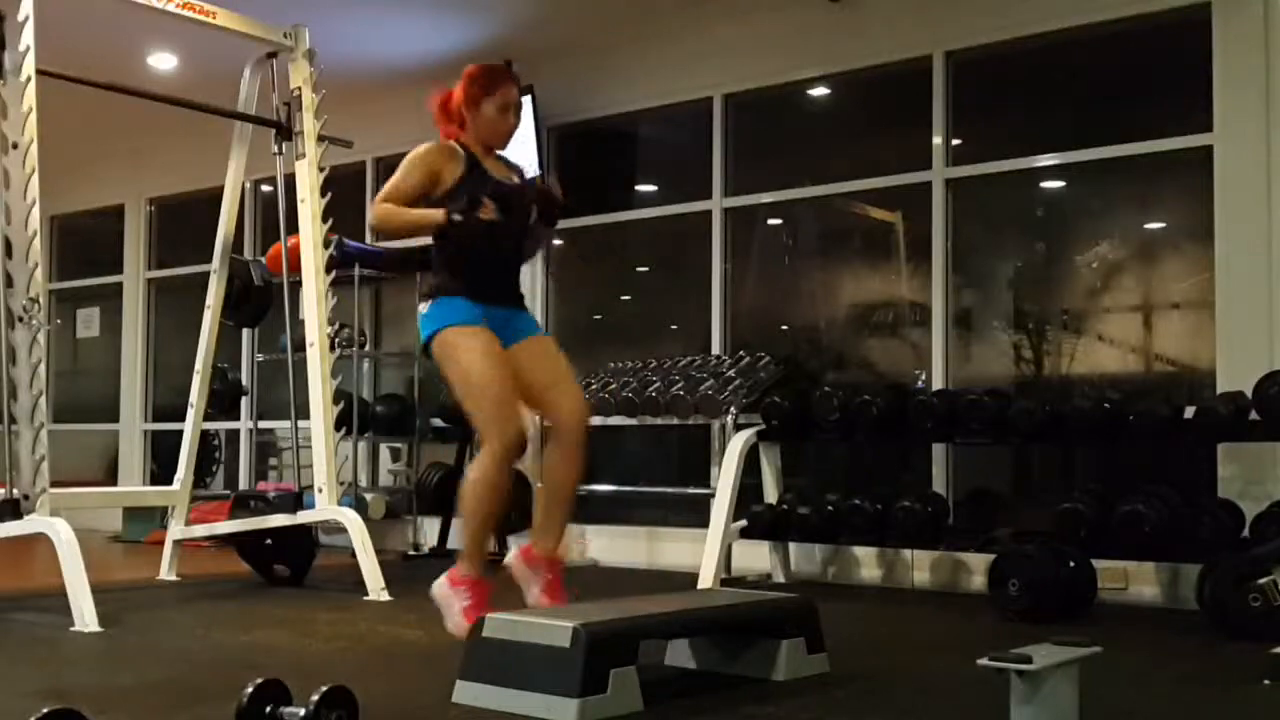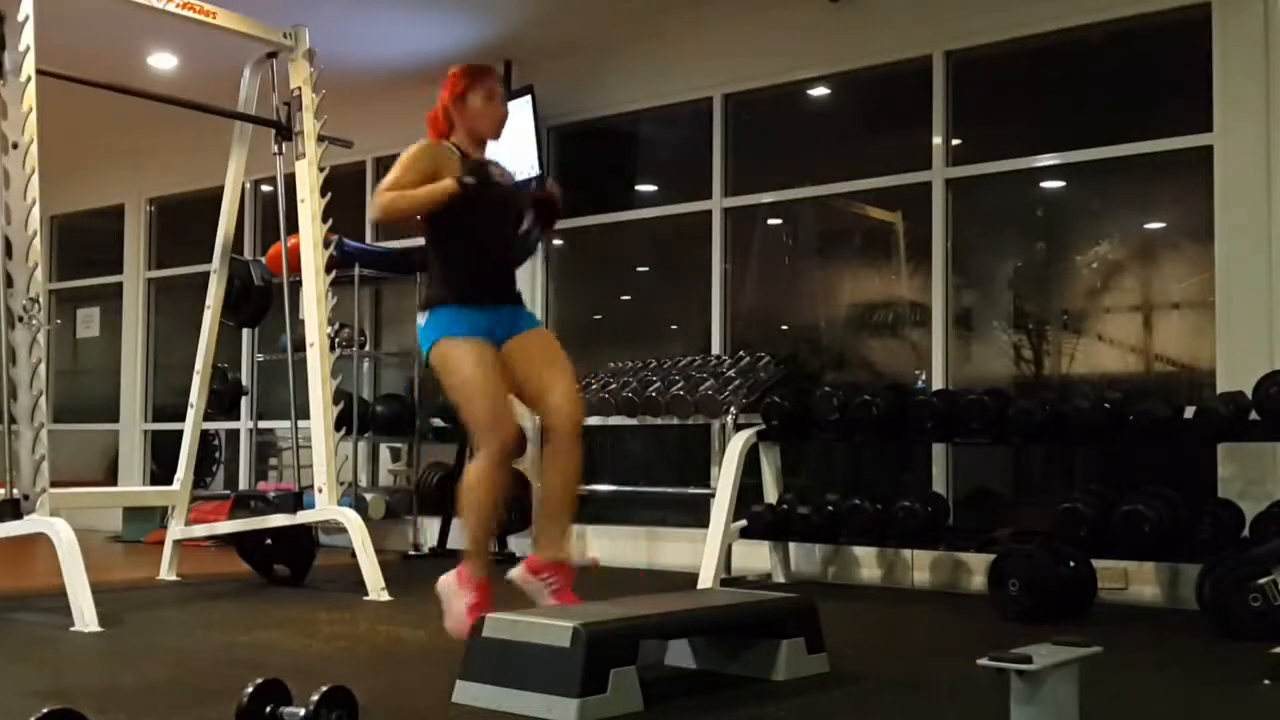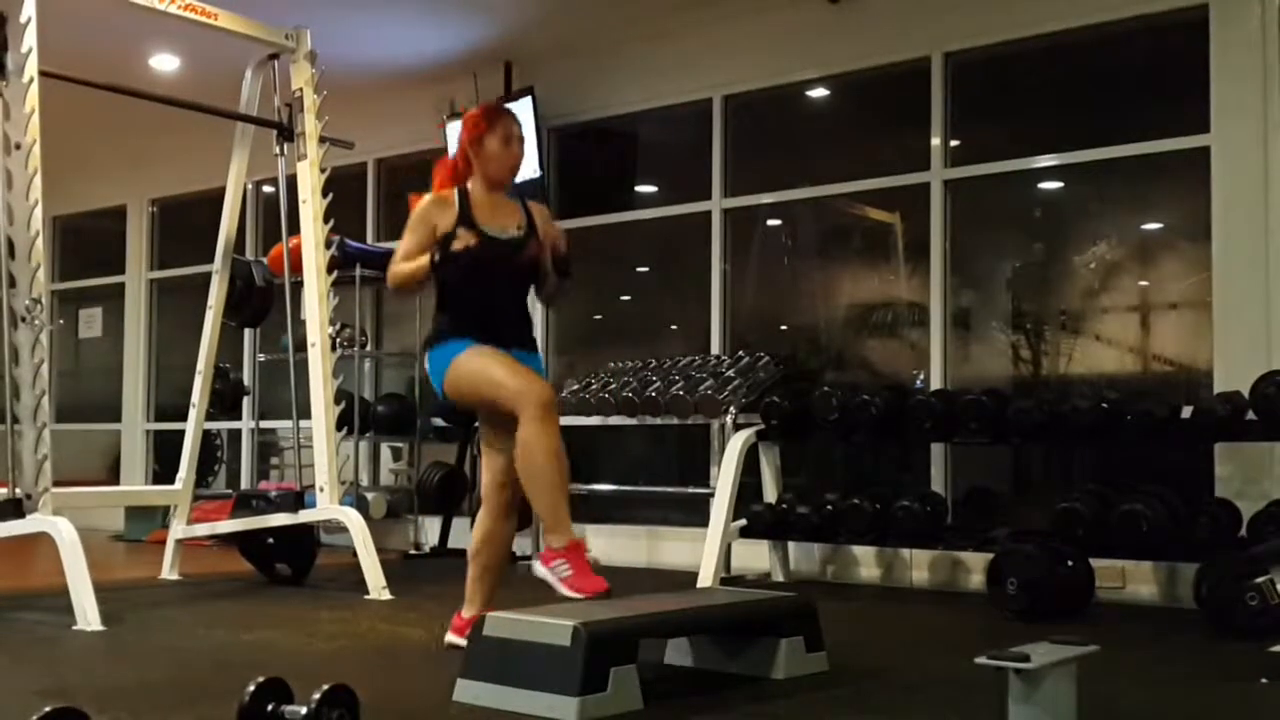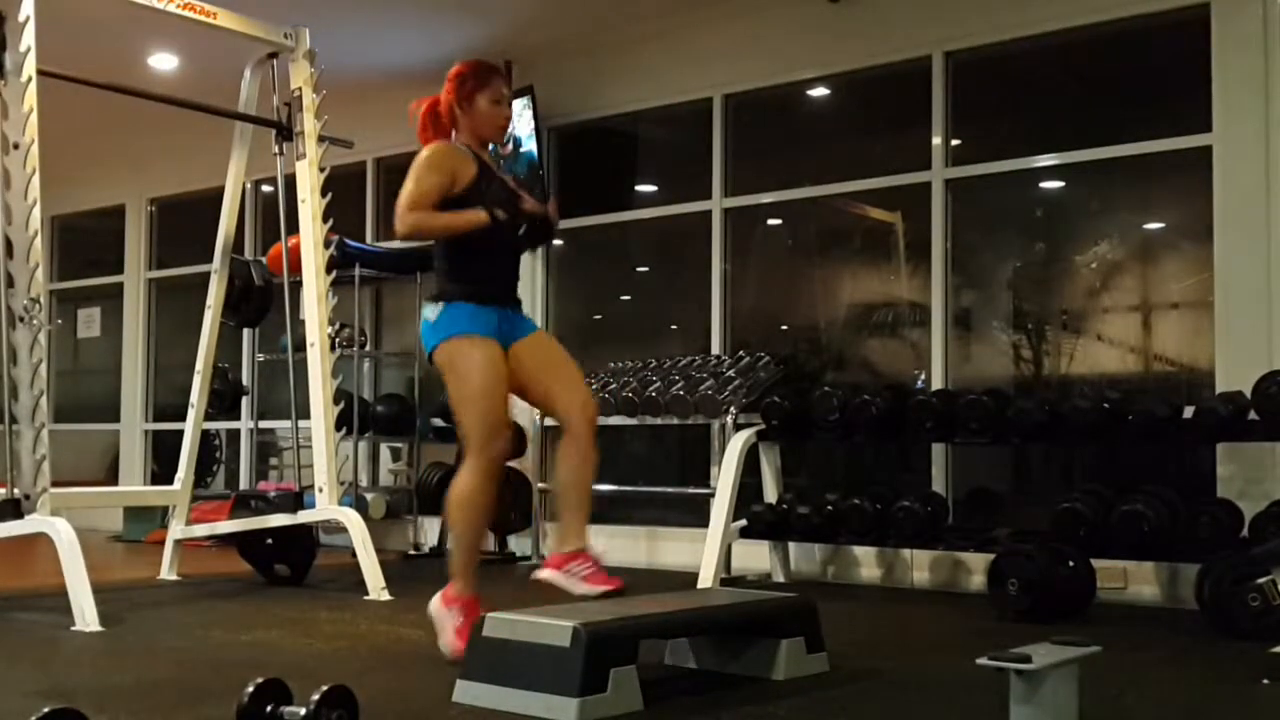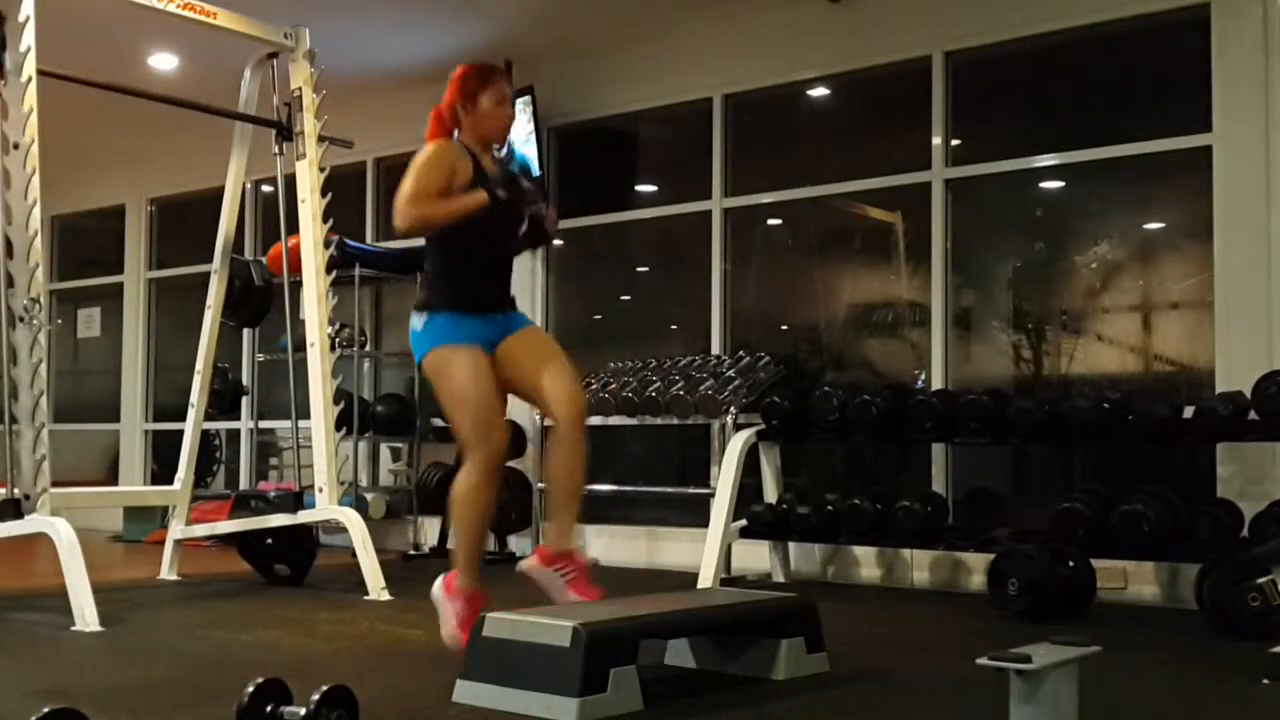
dt=1s
person 1, frame 1
left shoulder: (511, 175)
right shoulder: (436, 157)
right elbow: (380, 215)
left wrist: (540, 216)
right wrist: (450, 215)
left hip: (510, 313)
right hip: (456, 310)
left knee: (573, 419)
right knee: (504, 435)
left ankle: (541, 555)
right ankle: (466, 577)
person 1, frame 2
left shoulder: (499, 177)
right shoulder: (430, 154)
right elbow: (382, 210)
right wrist: (455, 186)
left hip: (510, 313)
right hip: (454, 316)
left knee: (568, 415)
right knee: (499, 438)
left ankle: (547, 562)
right ankle: (468, 574)
person 1, frame 3
left shoulder: (535, 217)
right shoulder: (441, 206)
left elbow: (546, 293)
right elbow: (398, 277)
left wrist: (555, 264)
right wrist: (442, 257)
left hip: (518, 351)
right hip: (459, 350)
left knee: (502, 493)
right knee: (535, 403)
left ankle: (471, 620)
right ankle: (562, 549)
person 1, frame 4
left shoulder: (498, 172)
right shoulder: (442, 157)
right elbow: (405, 220)
left wrist: (535, 230)
right wrist: (491, 217)
left hip: (507, 318)
right hip: (460, 317)
left knee: (582, 412)
right knee: (488, 453)
left ankle: (571, 553)
right ankle: (459, 595)
person 1, frame 5
left shoulder: (499, 169)
right shoulder: (443, 156)
right elbow: (405, 216)
left wrist: (535, 233)
right wrist: (487, 197)
left hip: (501, 316)
right hip: (449, 319)
left knee: (570, 406)
right knee: (486, 452)
left ankle: (557, 551)
right ankle: (460, 585)
